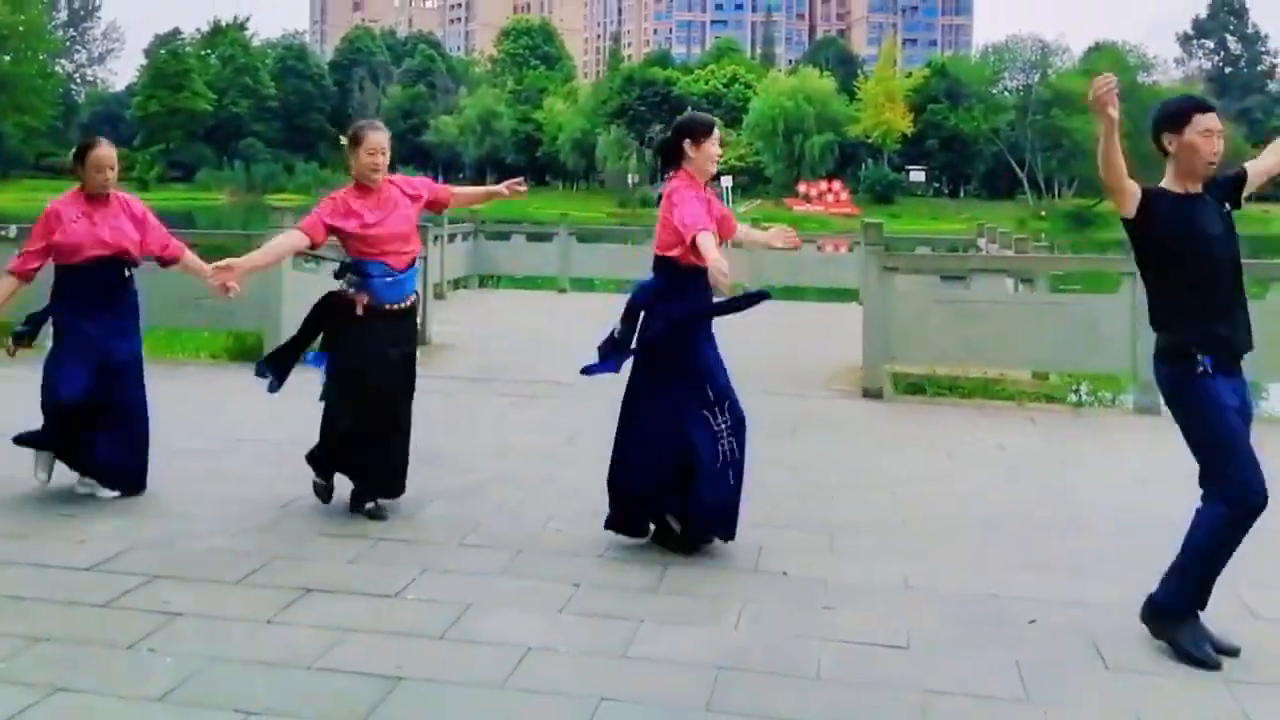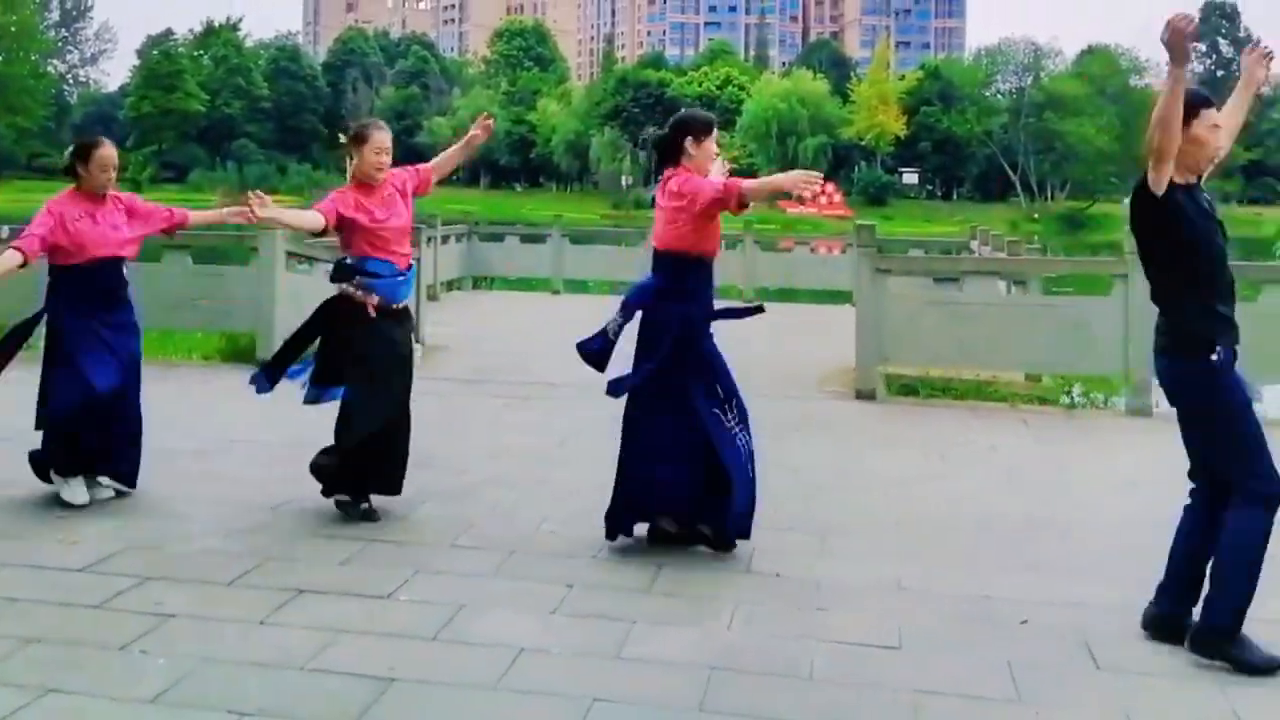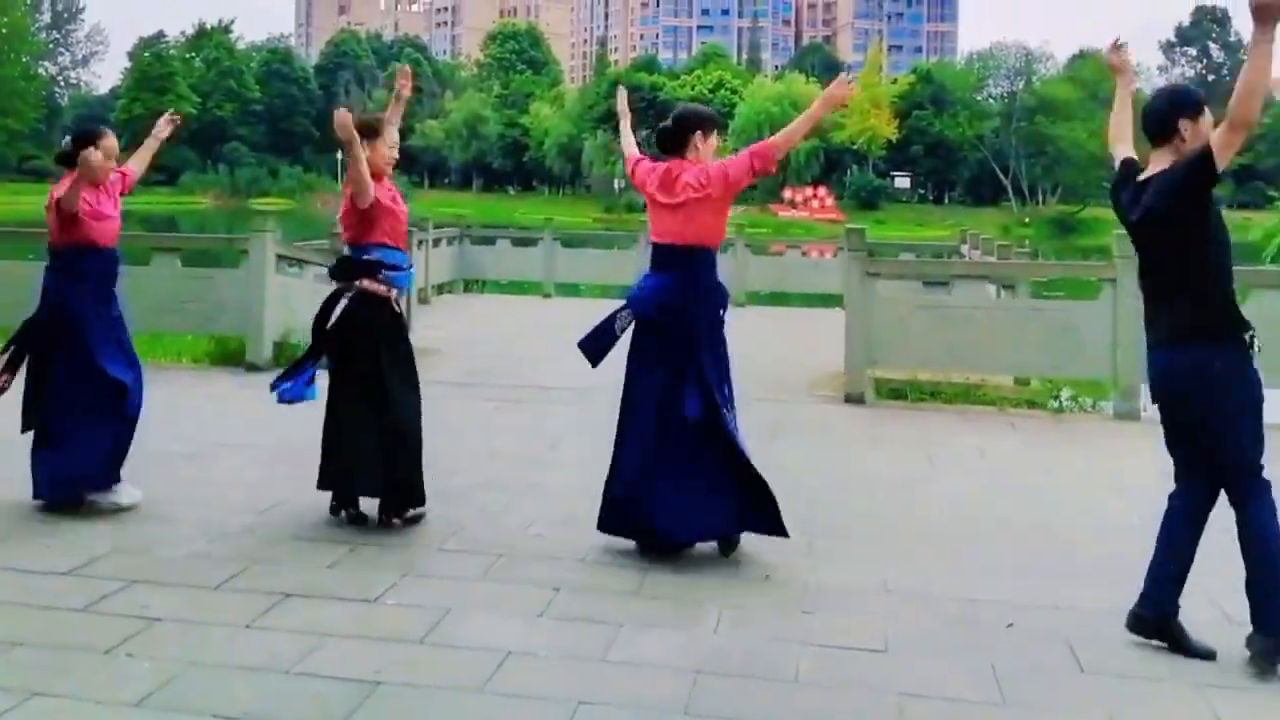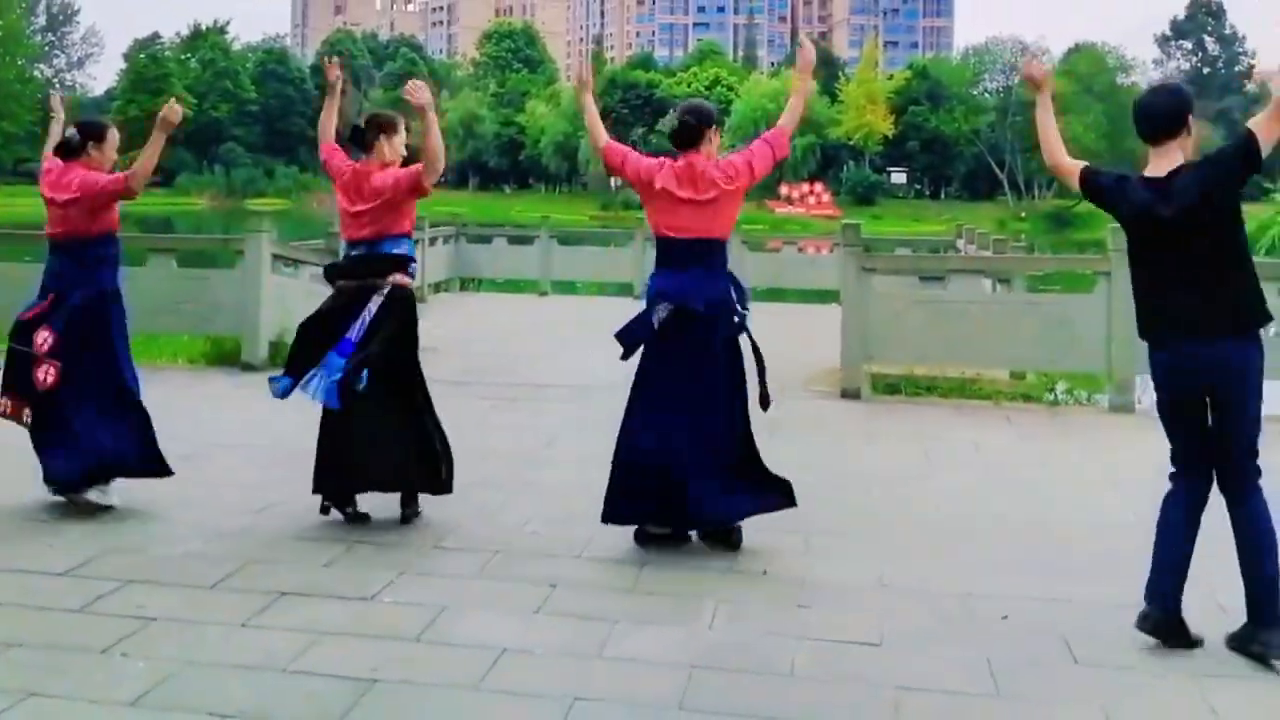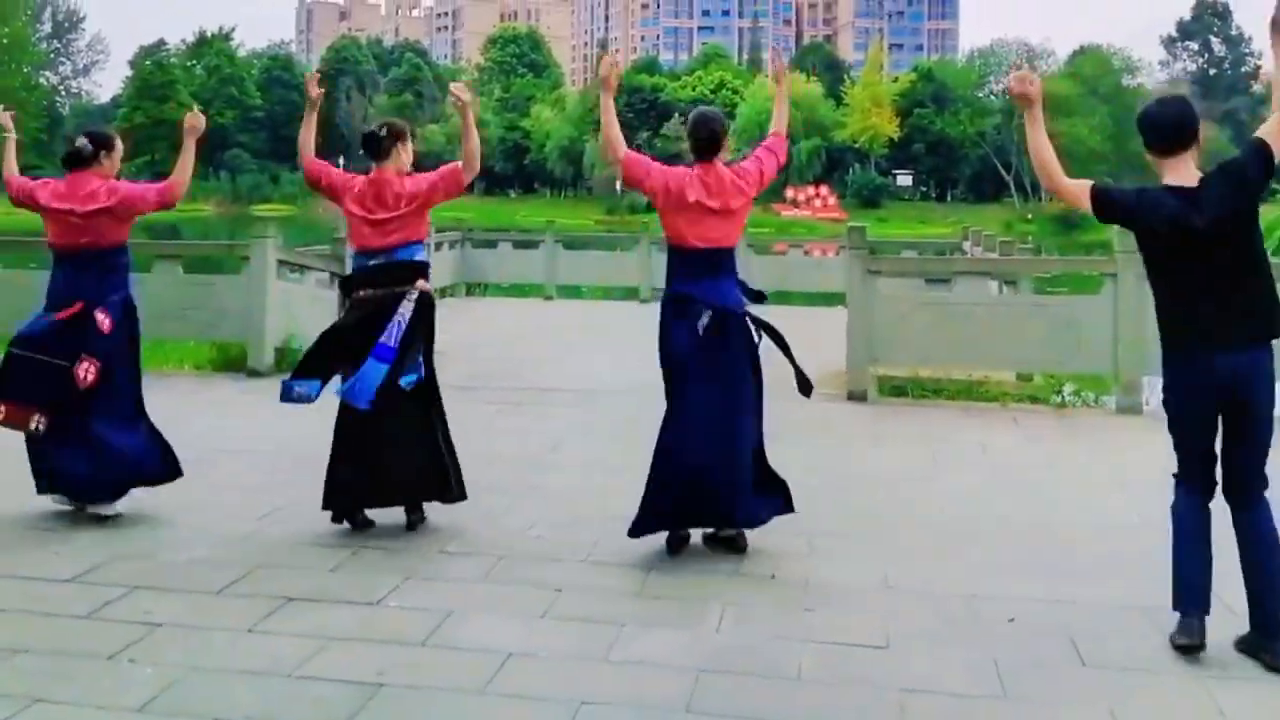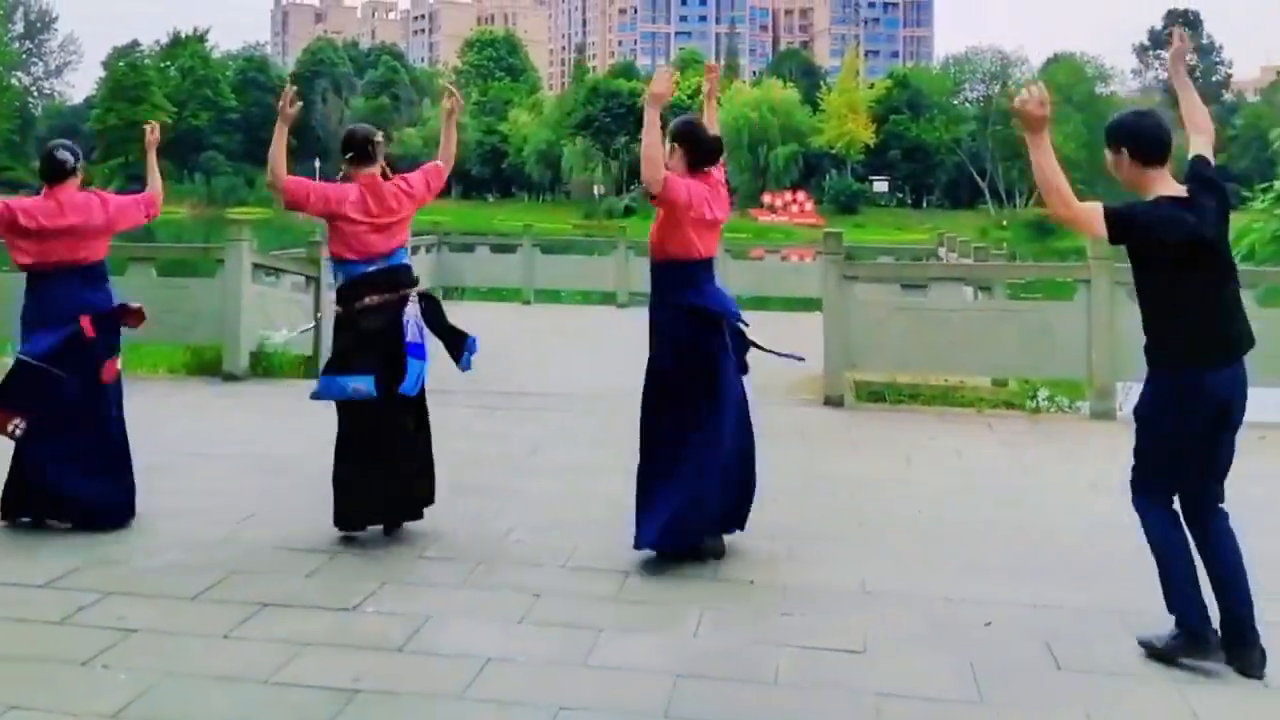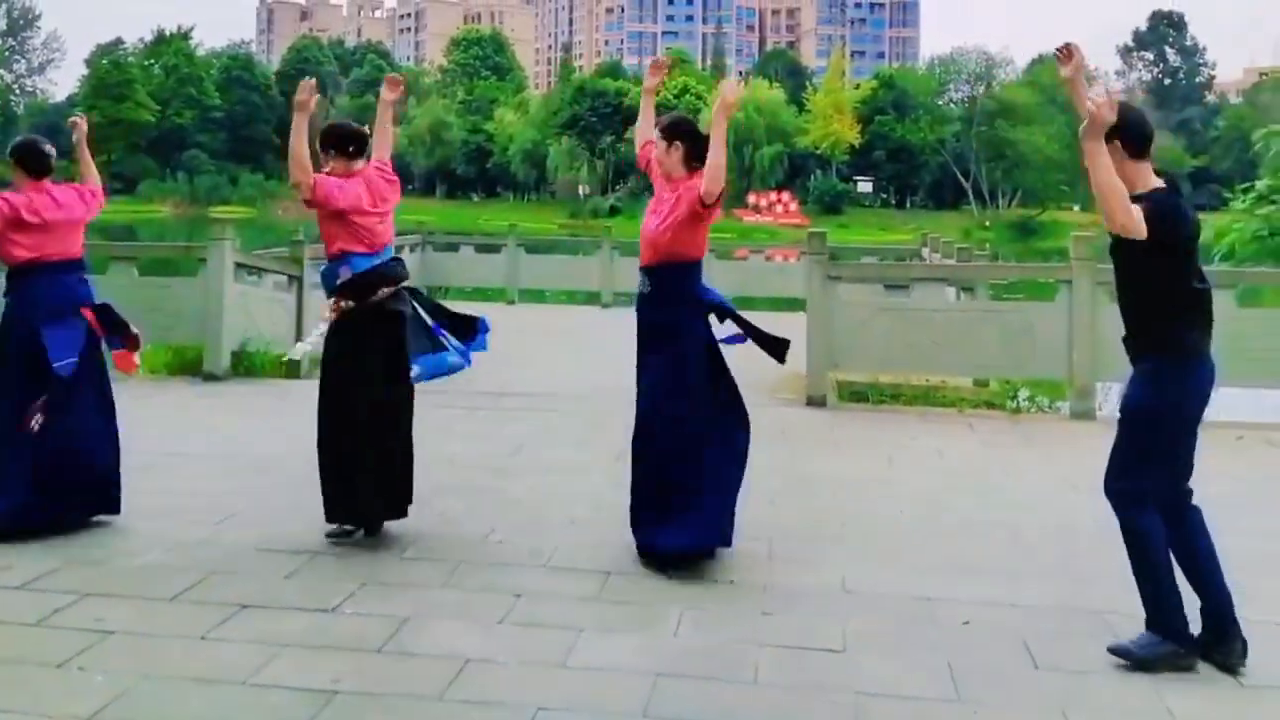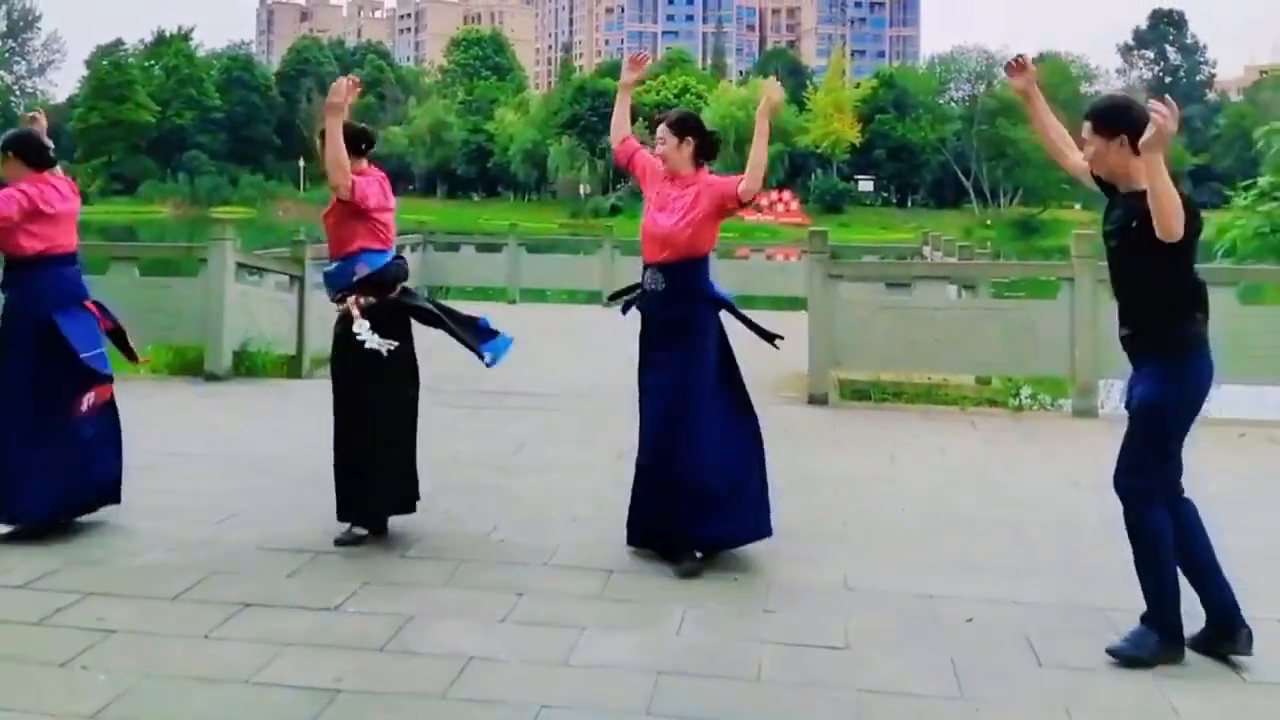
dt=0.1s
person 1, frame 1
left shoulder: (1217, 194)
right shoulder: (1150, 206)
right elbow: (1115, 181)
right wrist: (1108, 122)
left hip: (1223, 369)
right hip: (1192, 368)
left knee: (1226, 493)
left ankle: (1182, 615)
right ankle: (1172, 604)
person 1, frame 2
left shoulder: (1189, 191)
right shoulder: (1157, 197)
left elbow: (1218, 137)
right elbow: (1160, 142)
right wrist: (1177, 64)
left hip: (1201, 358)
right hip: (1197, 359)
left knee: (1217, 487)
left ankle: (1170, 612)
right ankle: (1220, 629)
person 1, frame 3
left shoulder: (1133, 190)
right shoulder: (1184, 183)
left elbow: (1120, 141)
left wrist: (1123, 82)
left hip: (1168, 360)
right hip: (1216, 355)
left knee: (1195, 483)
left ankle: (1155, 608)
person 1, frame 4
left shoulder: (1125, 194)
right shoulder: (1215, 176)
left elbow: (1057, 159)
left wrist: (1041, 94)
left hip: (1168, 356)
left knee: (1188, 478)
left ankle: (1162, 606)
person 1, frame 5
left shoulder: (1143, 206)
left elbow: (1054, 182)
left wrist: (1029, 111)
left hip: (1189, 366)
left knee: (1194, 486)
left ankle: (1191, 615)
person 1, frame 6
left shoulder: (1146, 221)
right shoulder: (1208, 192)
left elbow: (1064, 208)
right elbow: (1203, 130)
left wrist: (1036, 133)
right wrist: (1179, 71)
left hip: (1175, 380)
right hip: (1228, 375)
left knee: (1152, 491)
right knee: (1204, 502)
left ankle: (1193, 627)
right ankle: (1242, 637)
person 1, frame 7
left shoulder: (1159, 206)
right shoulder: (1153, 192)
left elbow: (1116, 220)
right elbow: (1103, 145)
left wrist: (1093, 133)
right wrist: (1080, 83)
left hip: (1168, 370)
right hip: (1182, 367)
left knee: (1128, 487)
right knee: (1170, 496)
left ankle: (1170, 632)
right ankle: (1221, 632)
person 1, frame 8
left shoulder: (1163, 202)
right shoulder: (1126, 193)
left elbow: (1171, 228)
right elbow: (1065, 151)
left wrist: (1158, 153)
right wrist: (1029, 95)
left hip: (1172, 366)
right hip: (1163, 364)
left knee: (1139, 486)
right knee: (1162, 491)
left ankle: (1163, 630)
right ankle: (1224, 622)
person 2, frame 1
left shoulder: (695, 190)
right shoulder: (683, 193)
left elbow: (727, 226)
right elbow: (695, 227)
left wrist: (767, 236)
right wrist: (711, 257)
left hip: (679, 311)
right hip: (677, 315)
left knee: (666, 414)
right knee: (713, 415)
left ankle: (657, 514)
right ankle: (679, 514)
person 2, frame 2
left shoulder: (678, 183)
right shoulder: (691, 186)
right elbow: (735, 190)
left wrist: (715, 170)
right wrist: (783, 181)
left hip: (670, 308)
right hip: (679, 314)
left knee: (666, 414)
right knee: (716, 414)
left ankle: (666, 516)
right ankle: (706, 519)
person 2, frame 3
left shoulder: (652, 177)
right shoulder: (717, 176)
left elbow: (629, 154)
right elbow: (772, 147)
left wrist: (625, 114)
right wrist: (822, 106)
left hip: (654, 299)
right hip: (699, 299)
left knee: (654, 413)
right knee: (709, 411)
left ankle: (653, 525)
right ankle: (721, 522)
person 2, frame 4
left shoulder: (655, 173)
right shoulder: (730, 175)
left elbow: (601, 145)
right elbow: (780, 134)
left wrist: (585, 93)
right wrist: (803, 79)
left hip: (667, 298)
right hip: (714, 299)
left knee: (658, 405)
right knee: (717, 403)
left ankle: (660, 518)
right ankle: (721, 518)
person 2, frame 5
left shoulder: (675, 182)
right shoulder: (742, 181)
left elbow: (618, 156)
right elbow: (777, 142)
left wrist: (607, 92)
right wrist: (781, 87)
left hip: (684, 307)
right hip: (730, 304)
left knee: (690, 413)
right knee: (732, 412)
left ankle: (680, 520)
right ankle: (732, 522)
person 2, frame 6
left shoulder: (683, 191)
right shoulder: (711, 183)
left elbow: (653, 179)
left wrist: (652, 108)
right wrist: (710, 98)
left hip: (681, 319)
right hip: (708, 315)
left knee: (676, 423)
right knee: (714, 421)
left ankle: (685, 533)
right ankle: (711, 528)
person 2, frame 7
left shoulder: (694, 192)
right shoulder: (667, 180)
left elbow: (711, 189)
right elbow: (641, 141)
left wrist: (721, 119)
right wrist: (649, 91)
left hip: (679, 323)
right hip: (665, 320)
left knee: (672, 428)
right knee: (672, 426)
left ankle: (682, 542)
right ankle: (682, 534)
person 2, frame 8
left shoulder: (710, 190)
right shoulder: (656, 178)
left elbow: (749, 187)
right elbow: (620, 142)
left wrist: (764, 119)
right wrist: (625, 88)
left hip: (690, 319)
right hip: (660, 320)
left knee: (688, 426)
right knee: (661, 425)
left ankle: (697, 537)
right ankle: (672, 530)
person 3, frame 1
left shoulder: (407, 188)
right shoulder: (339, 204)
left elbow: (449, 196)
right elbow: (296, 238)
left wrist: (494, 192)
right wrist: (245, 264)
left hip: (400, 311)
right hip: (361, 314)
left knee: (391, 401)
right knee: (356, 397)
left ankle: (368, 487)
right ankle: (326, 465)
person 3, frame 2
left shoulder: (400, 182)
right shoulder: (344, 199)
left elbow: (433, 168)
right elbow: (314, 219)
left wrist: (472, 140)
right wrist: (274, 213)
left hip: (394, 312)
right hip: (364, 313)
left knee: (389, 401)
right knee: (374, 399)
left ankle: (354, 485)
right ankle: (346, 484)
person 3, frame 3
left shoulder: (376, 182)
right shoulder: (368, 190)
left elbow: (381, 138)
right elbow: (365, 191)
left wrist: (400, 97)
right wrist: (350, 139)
left hip: (361, 301)
right hip: (373, 303)
left knee: (353, 395)
right knee: (392, 400)
left ankle: (345, 495)
right ankle: (394, 502)
person 3, frame 4
left shoulder: (346, 174)
right shoulder: (396, 182)
left elbow: (325, 141)
right elbow: (435, 165)
left wrist: (333, 91)
right wrist: (427, 110)
left hip: (353, 294)
right hip: (388, 296)
left knee: (351, 391)
right knee: (401, 394)
left ankle: (337, 492)
right ankle: (409, 493)
person 3, frame 5
left shoulder: (348, 188)
right shoulder: (418, 189)
left elbow: (307, 161)
right elbow: (469, 169)
left wrist: (312, 109)
right wrist: (467, 115)
left hip: (362, 303)
right hip: (407, 302)
left knee: (364, 405)
right knee: (417, 402)
left ankle: (352, 502)
right ankle: (417, 500)
person 3, frame 6
left shoulder: (335, 197)
right shoulder: (405, 191)
left elbow: (278, 180)
right elbow: (443, 164)
left wrist: (283, 123)
right wrist: (450, 118)
left hip: (356, 313)
right hip: (400, 309)
left knee: (362, 412)
right knee: (401, 407)
left ankle: (359, 512)
right ankle: (399, 509)
person 3, frame 7
left shoulder: (339, 191)
right shoulder: (383, 180)
left elbow: (302, 180)
right elbow: (383, 148)
left wrist: (301, 115)
right wrist: (387, 105)
left hip: (355, 312)
right hip: (386, 305)
left knee: (351, 410)
right knee: (386, 405)
left ankle: (357, 513)
right ankle: (376, 509)
person 3, frame 8
left shoulder: (362, 188)
right shoulder: (371, 179)
left elbow: (338, 180)
right elbow: (342, 168)
left wrist: (334, 117)
right wrist: (335, 115)
left hip: (369, 311)
right hip: (382, 306)
left knee: (365, 412)
right knee: (387, 407)
left ankle: (369, 515)
right ankle: (381, 505)
person 4, frame 1
left shoulder: (131, 208)
right shoulder: (58, 210)
left elbow: (169, 247)
left wrist: (210, 273)
left hip: (119, 312)
right hip: (74, 312)
left knee: (121, 393)
right knee: (70, 389)
left ankle: (102, 472)
right ankle: (54, 444)
person 4, frame 2
left shoulder: (127, 205)
right shoulder: (58, 209)
left elbow: (172, 217)
left wrist: (223, 215)
left hip: (116, 312)
right hip: (74, 314)
left knee: (121, 393)
right knee: (89, 389)
left ankle: (100, 468)
right ankle: (66, 469)
person 4, frame 3
left shoulder: (103, 187)
right shoulder: (72, 191)
left elbow: (127, 175)
right elbow: (62, 201)
left wrist: (159, 134)
right wrist: (81, 178)
left hip: (94, 300)
right hip: (75, 301)
left knee: (86, 385)
right knee: (96, 386)
left ankle: (61, 481)
right ankle: (93, 482)
person 4, frame 4
left shoulder: (55, 175)
right shoulder: (91, 184)
left elbow: (50, 154)
right elbow: (132, 184)
left wrist: (57, 119)
right wrist: (161, 131)
left hip: (65, 286)
right hip: (91, 291)
left knee: (65, 381)
right knee: (98, 381)
left ankle: (69, 472)
right ankle: (89, 474)
person 4, frame 5
left shoulder: (50, 192)
right shoulder: (116, 193)
right elbow: (173, 192)
right wrist: (190, 140)
left hip: (65, 297)
right hip: (108, 302)
left knee: (59, 392)
right knee: (110, 392)
left ankle: (71, 483)
right ankle: (101, 487)
person 4, frame 6
right shoulder: (101, 206)
right elbow: (151, 203)
right wrist: (151, 154)
left hip: (43, 313)
right hip: (91, 316)
left knee: (43, 409)
right knee: (92, 409)
left ankle: (39, 504)
right ankle: (94, 507)
person 4, frame 7
right shoulder: (72, 198)
right elbow: (96, 191)
right wrist: (82, 145)
right hip: (76, 305)
right knee: (79, 402)
right ankle: (79, 500)
person 4, frame 8
right shoulder: (64, 190)
right wrist: (42, 133)
left hip: (35, 301)
right hip: (71, 299)
right knee: (80, 399)
right ankle: (77, 492)
